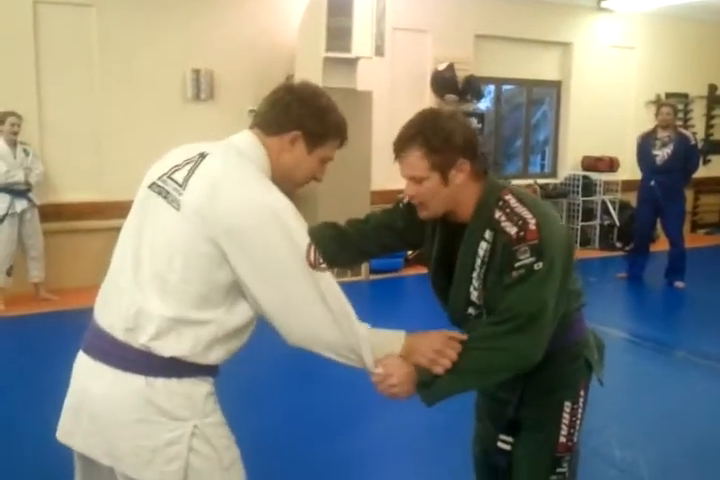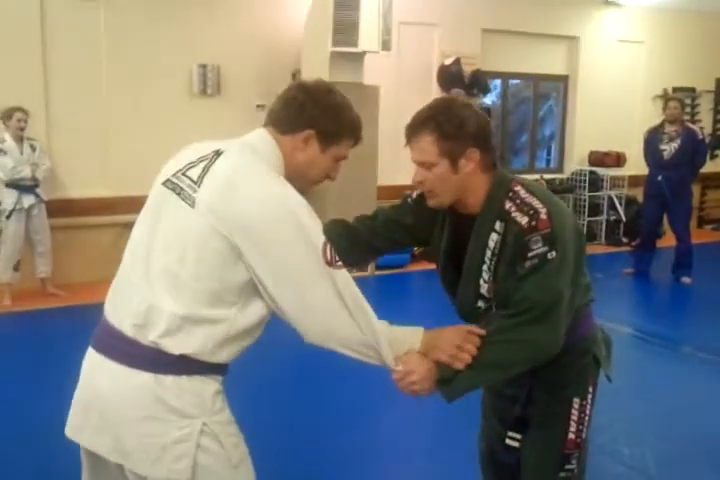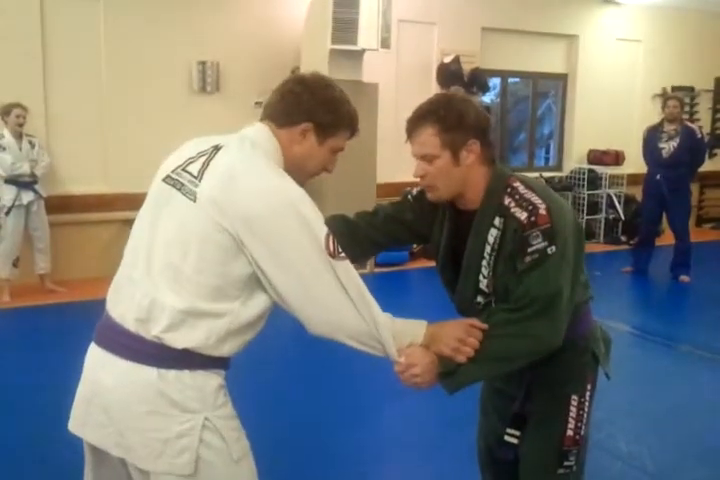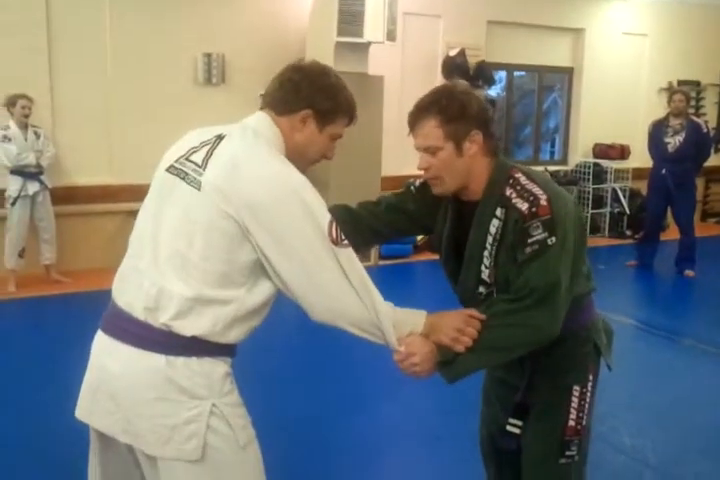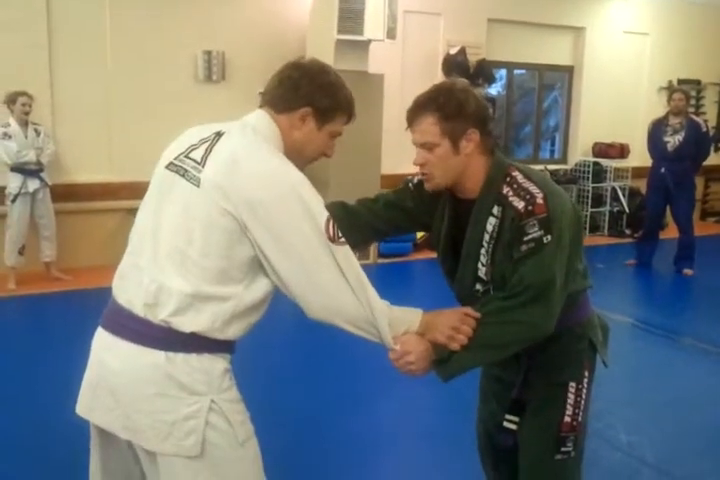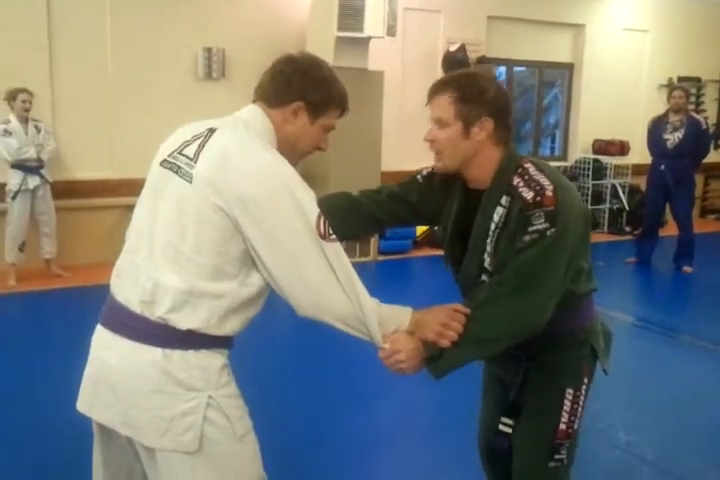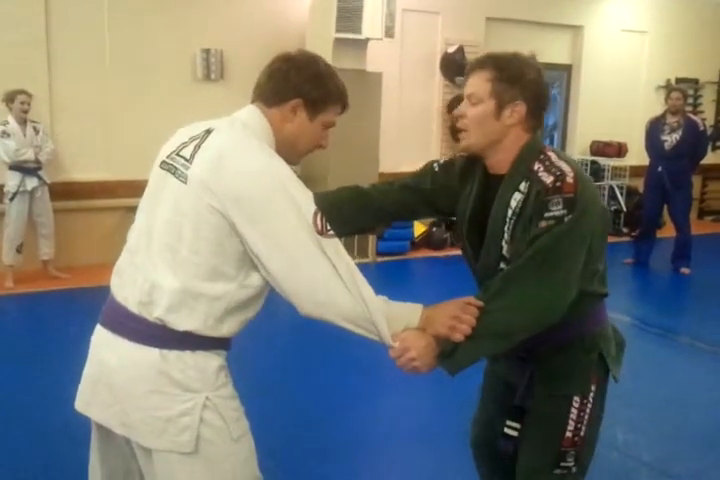
dt=0.3s
person 1, frame 1
left shoulder: (182, 159)
right shoulder: (256, 203)
right elbow: (313, 319)
right wrist: (403, 346)
left hip: (98, 374)
right hip: (159, 399)
person 1, frame 2
left shoulder: (198, 156)
right shoulder: (270, 202)
right elbow: (329, 316)
right wrist: (422, 343)
left hip: (106, 369)
right hip: (166, 396)
person 1, frame 3
left shoulder: (195, 152)
right shoulder: (269, 194)
right elbow: (331, 305)
right wrist: (423, 336)
left hip: (109, 365)
right hip: (169, 391)
person 1, frame 4
left shoulder: (196, 143)
right shoulder: (273, 180)
right elbow: (334, 291)
right wrist: (423, 325)
left hip: (114, 350)
right hip: (177, 378)
person 1, frame 5
left shoulder: (195, 140)
right shoulder: (270, 177)
right elbow: (329, 289)
right wrist: (418, 324)
left hip: (115, 350)
right hip: (176, 376)
person 1, frame 6
left shoulder: (190, 137)
right shoulder: (263, 172)
right elbow: (318, 287)
right wrist: (408, 322)
left hip: (115, 344)
right hip: (176, 371)
person 1, frame 7
left shoulder: (194, 138)
right shoulder: (257, 171)
right elbow: (321, 285)
right wrist: (419, 318)
left hip: (116, 346)
right hip: (172, 371)
person 2, frame 1
left shoulder: (528, 231)
right shoulder: (428, 209)
left elbow: (519, 341)
right elbow: (360, 237)
left wrist: (422, 374)
left hip: (553, 364)
right hip: (499, 358)
person 2, frame 2
left shoulder: (538, 222)
right shoulder: (436, 204)
left elbow: (537, 332)
right elbow: (370, 233)
left wrist: (443, 369)
left hip: (562, 360)
right hip: (506, 356)
person 2, frame 3
left shoulder: (537, 218)
right shoulder: (436, 201)
left elbow: (538, 326)
right elbow: (372, 229)
left wrist: (445, 362)
left hip: (561, 357)
right hip: (505, 351)
person 2, frame 4
left shoulder: (538, 208)
right shoulder: (439, 191)
left elbow: (537, 316)
right elbow: (375, 218)
left wrist: (444, 351)
left hip: (562, 348)
right hip: (507, 346)
person 2, frame 5
left shoulder: (535, 206)
right shoulder: (437, 190)
left elbow: (530, 312)
right elbow: (372, 215)
left wrist: (439, 348)
left hip: (559, 345)
right hip: (505, 344)
person 2, frame 6
left shoulder: (545, 199)
right shoulder: (448, 182)
left elbow: (521, 304)
right elbow: (374, 208)
left wrist: (429, 346)
left hip: (559, 349)
right hip: (507, 344)
person 2, frame 7
left shoulder: (562, 189)
right shoulder: (468, 171)
left elbow: (537, 296)
right elbow: (388, 200)
left wrist: (443, 342)
left hip: (569, 355)
right hip: (512, 347)
person 3, frame 1
left shoulder: (26, 149)
left elbow: (38, 171)
left wrist: (28, 181)
right wrist: (25, 175)
left hip: (26, 201)
left knee: (35, 245)
left ankle: (40, 289)
person 3, frame 2
left shoulder: (33, 145)
left elbow: (45, 166)
left wrist: (35, 177)
right wrist: (31, 171)
left hip: (34, 196)
left knee: (43, 241)
left ankle: (47, 284)
person 3, frame 3
left shoulder: (32, 141)
left elbow: (45, 162)
left wrist: (34, 173)
right wrist: (29, 167)
left hip: (33, 192)
left knee: (42, 237)
left ankle: (46, 280)
person 3, frame 4
left shoulder: (38, 132)
left elbow: (50, 153)
left wrist: (39, 164)
right wrist: (35, 158)
left hip: (39, 183)
right hip: (18, 185)
left knee: (47, 227)
left ankle: (51, 271)
person 3, frame 5
left shoulder: (39, 129)
left elbow: (50, 151)
left wrist: (39, 160)
right wrist: (35, 155)
left hip: (39, 181)
right hip: (19, 183)
left knee: (48, 225)
right knee: (16, 229)
left ankle: (51, 268)
person 3, frame 6
left shoulder: (39, 126)
left elbow: (50, 148)
left wrist: (39, 158)
right wrist: (36, 152)
left hip: (39, 177)
right hip: (19, 179)
left knee: (48, 221)
right knee: (16, 225)
left ankle: (51, 264)
person 3, frame 7
left shoulder: (37, 127)
left elbow: (49, 149)
left wrist: (38, 159)
right wrist: (33, 154)
left hip: (37, 179)
right hip: (17, 181)
left knee: (46, 223)
left ankle: (48, 266)
person 4, frame 1
left shoulder: (685, 138)
right shoulder: (645, 138)
left elbow: (692, 163)
left wrist: (678, 181)
right wrist: (651, 177)
left hip: (672, 193)
right hip: (648, 190)
left knee: (675, 235)
right knee: (641, 232)
left ankle: (676, 276)
right ankle: (633, 271)
person 4, frame 2
left shoulder: (692, 133)
right shoulder: (652, 133)
left elbow: (700, 157)
left wrist: (685, 176)
right wrist: (657, 172)
left hip: (679, 188)
right hip: (655, 185)
left knee: (681, 230)
right knee: (648, 228)
left ankle: (682, 271)
right ankle: (640, 266)
person 4, frame 3
left shoulder: (691, 131)
right shoulder: (651, 131)
left elbow: (699, 156)
left wrist: (685, 175)
right wrist: (656, 171)
left hip: (678, 187)
right hip: (654, 184)
left knee: (680, 229)
right knee: (647, 226)
left ankle: (681, 270)
right ankle: (639, 265)
person 4, frame 4
left shoulder: (697, 126)
right shoulder: (656, 125)
left elbow: (705, 151)
left wrist: (690, 169)
right wrist: (661, 165)
left hip: (683, 181)
right hip: (659, 178)
left knee: (685, 224)
right knee: (652, 220)
left ankle: (686, 265)
right ankle: (643, 258)
person 4, frame 5
left shoulder: (697, 125)
right shoulder: (656, 124)
left elbow: (704, 150)
left wrist: (689, 168)
right wrist: (661, 164)
left hip: (682, 180)
right hip: (658, 177)
left knee: (684, 223)
right knee: (651, 219)
left ankle: (685, 263)
right ankle: (642, 258)
person 4, frame 6
left shoulder: (697, 122)
right shoulder: (656, 122)
left elbow: (704, 147)
left wrist: (688, 166)
right wrist: (661, 161)
left hip: (682, 178)
right hip: (658, 174)
left knee: (684, 220)
right knee: (651, 216)
left ankle: (684, 261)
right ankle: (642, 255)
person 4, frame 7
left shoulder: (694, 124)
right shoulder: (654, 123)
left elbow: (701, 149)
left wrist: (687, 167)
right wrist: (658, 163)
left hip: (679, 179)
right hip: (655, 175)
left knee: (681, 221)
right knee: (648, 218)
left ankle: (682, 262)
right ankle: (640, 256)
